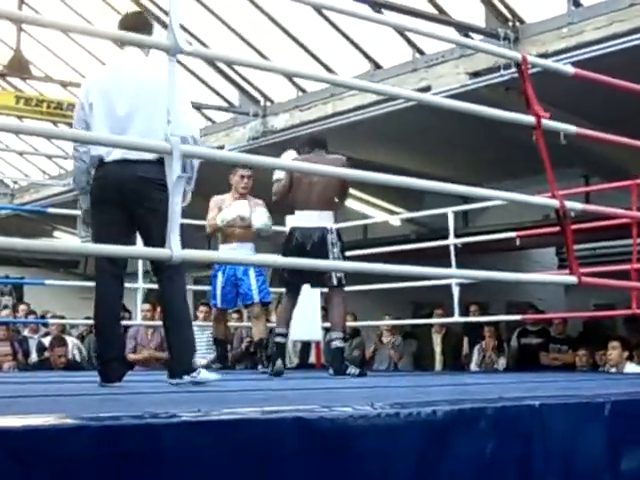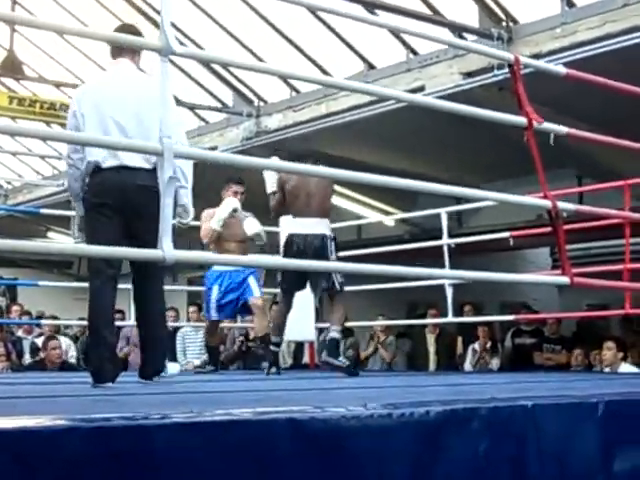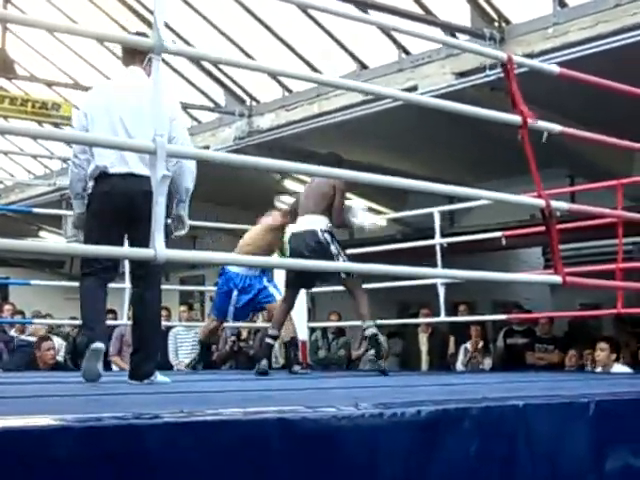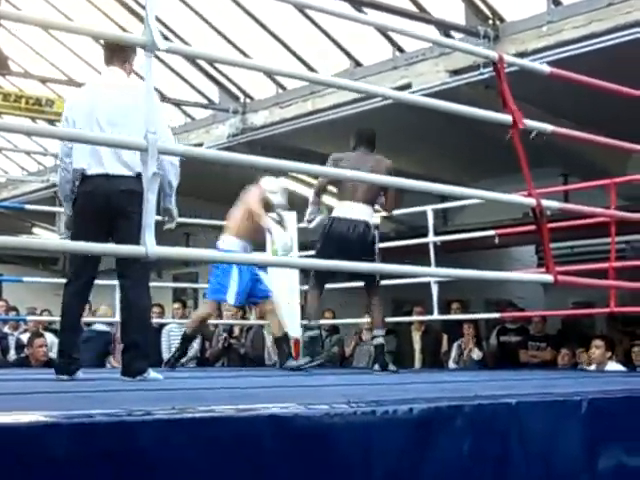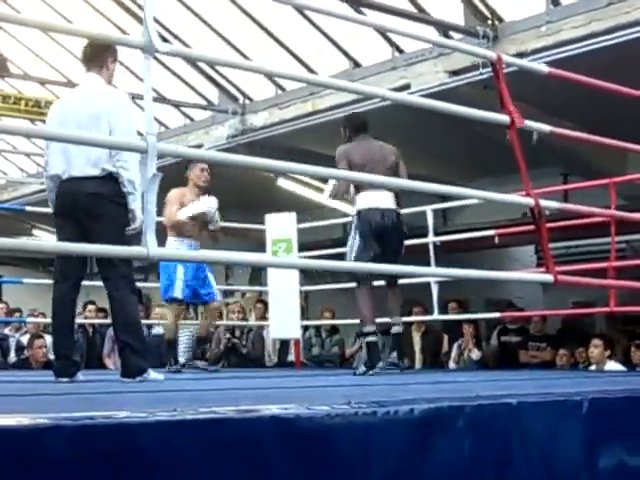
dt=0.4s
person 1, frame 1
left shoulder: (94, 80)
right shoulder: (162, 74)
left elbow: (81, 145)
right elbow: (187, 134)
left wrist: (84, 193)
right wrist: (187, 181)
left hip: (108, 178)
right hip: (151, 176)
left knee: (109, 273)
right knee: (169, 270)
left ankle: (110, 368)
right ankle: (183, 365)
person 1, frame 2
left shoulder: (87, 91)
right shoulder: (155, 88)
left elbow: (74, 154)
right elbow: (175, 144)
left wrist: (79, 203)
right wrist: (184, 194)
left hip: (102, 186)
right hip: (145, 185)
left knee: (103, 276)
right knee: (149, 277)
left ankle: (103, 369)
right ankle: (153, 366)
person 1, frame 3
left shoulder: (96, 96)
right shoulder: (164, 98)
left elbow: (79, 154)
right elbow: (182, 156)
left wrist: (78, 203)
right wrist: (181, 205)
left hip: (107, 190)
right hip: (148, 192)
left knee: (95, 271)
right knee: (147, 278)
left ankle: (95, 339)
right ankle: (144, 368)
person 1, frame 4
left shoulder: (79, 97)
right shoulder: (143, 95)
left elbow: (65, 157)
right elbow: (165, 152)
left wrist: (68, 204)
right wrist: (168, 199)
left hip: (90, 190)
right hip: (131, 190)
left knee: (79, 276)
right knee: (134, 278)
left ankle: (67, 362)
right ankle: (136, 365)
person 1, frame 5
left shoulder: (59, 105)
right shoulder: (114, 99)
left elbow: (49, 162)
right elbow: (126, 154)
left wrist: (55, 205)
right wrist: (134, 201)
left hip: (67, 193)
right hip: (102, 191)
left knee: (66, 279)
right knee: (119, 278)
left ankle: (64, 364)
right ankle: (134, 365)
person 2, frame 1
left shoulder: (295, 162)
right shoulder: (340, 162)
left elbow: (277, 197)
left wrist: (279, 174)
left hip: (297, 232)
right hip: (323, 232)
left knee: (290, 295)
right knee: (336, 293)
left ankle: (278, 356)
right ankle: (337, 360)
person 2, frame 2
left shoulder: (285, 176)
left elbow: (276, 210)
left wrist: (271, 184)
left hip: (295, 239)
right hip: (321, 238)
left knee: (285, 300)
right knee: (336, 297)
left ankle: (273, 361)
right ankle: (332, 349)
person 2, frame 3
left shoulder: (310, 184)
right shoulder: (339, 181)
right elbow: (337, 220)
right wrist: (352, 220)
left hip: (296, 238)
right hip: (317, 235)
left knee: (288, 298)
right knee: (355, 287)
left ankle: (264, 357)
right ankle: (375, 344)
person 2, frame 4
left shoulder: (338, 158)
right shoulder: (386, 165)
left elbow: (320, 186)
right elbow: (389, 207)
left wrist: (313, 207)
left hip: (337, 224)
right hip: (363, 228)
left knee: (316, 284)
right knee: (373, 292)
right ankle: (380, 357)
person 2, frame 5
left shoulder: (345, 150)
right shoulder: (391, 150)
left elbow: (341, 191)
left wrist: (332, 192)
left hip: (366, 215)
right hip: (392, 215)
left knee: (364, 283)
right knee: (392, 281)
left ankle: (372, 354)
right ankle: (397, 346)
person 3, frame 1
left shoulder: (257, 204)
right shoulder: (218, 200)
left elbow: (267, 230)
right elbow: (209, 228)
left wrist: (264, 224)
right wrist: (227, 215)
right hip: (224, 260)
left knee: (256, 310)
right knee: (219, 313)
left ankle: (263, 360)
right ankle: (221, 359)
person 3, frame 2
left shoulder: (247, 218)
right shoulder: (210, 214)
left elbow: (261, 242)
right elbow: (206, 239)
left wrist: (258, 232)
right wrist: (222, 216)
left hip: (245, 271)
right hip: (219, 273)
left knee: (259, 305)
right knee: (212, 323)
right ankle: (213, 362)
person 3, frame 3
left shoulder: (281, 228)
right shoulder: (273, 221)
left hip: (258, 274)
right hip: (235, 274)
left knee: (278, 308)
right knee: (215, 322)
left ankle: (295, 362)
person 3, frame 4
right shoulder: (253, 192)
right elbow: (258, 213)
left wrist: (277, 209)
right wrist: (277, 230)
right hip: (230, 254)
left knee: (270, 307)
right knee: (210, 308)
left ankle: (286, 357)
right ankle: (179, 352)
person 3, frame 5
left shoulder: (204, 201)
right shoulder: (176, 194)
left elbow: (214, 234)
right elbow: (169, 220)
left wrist: (212, 216)
right wrist: (191, 210)
left knee: (213, 307)
right knee: (177, 307)
left ankle: (194, 355)
right ankle: (173, 359)
